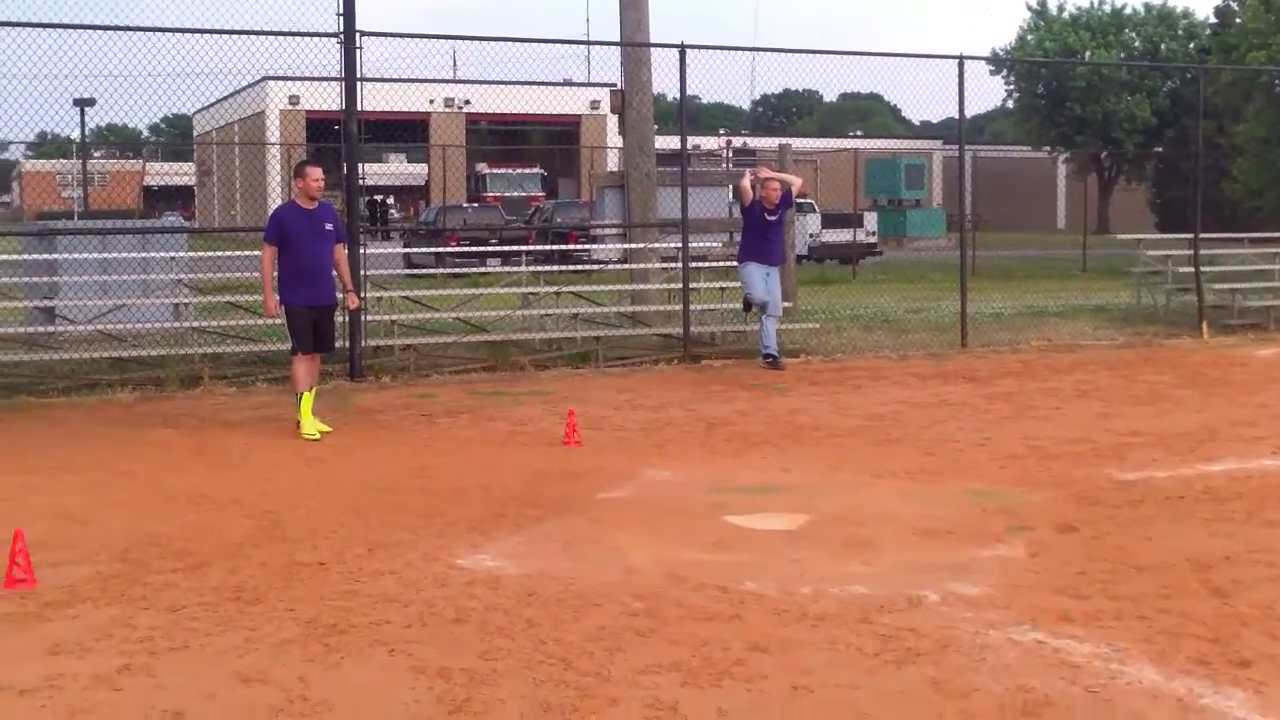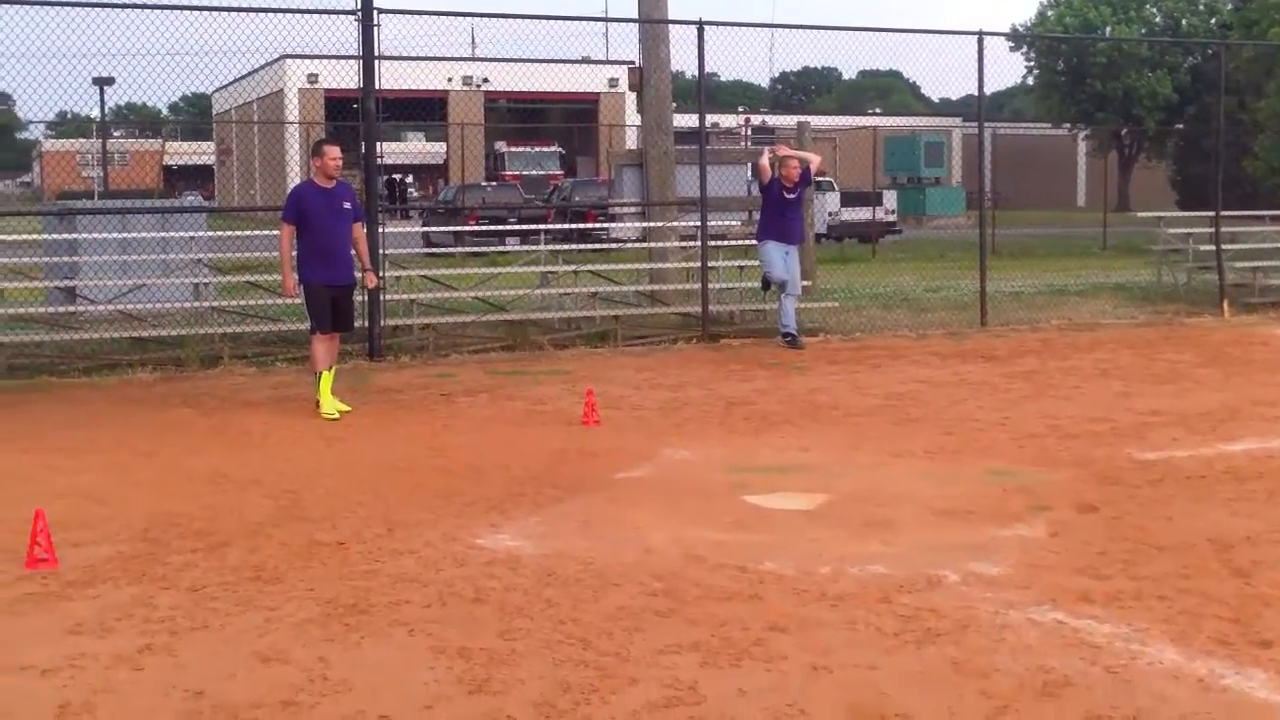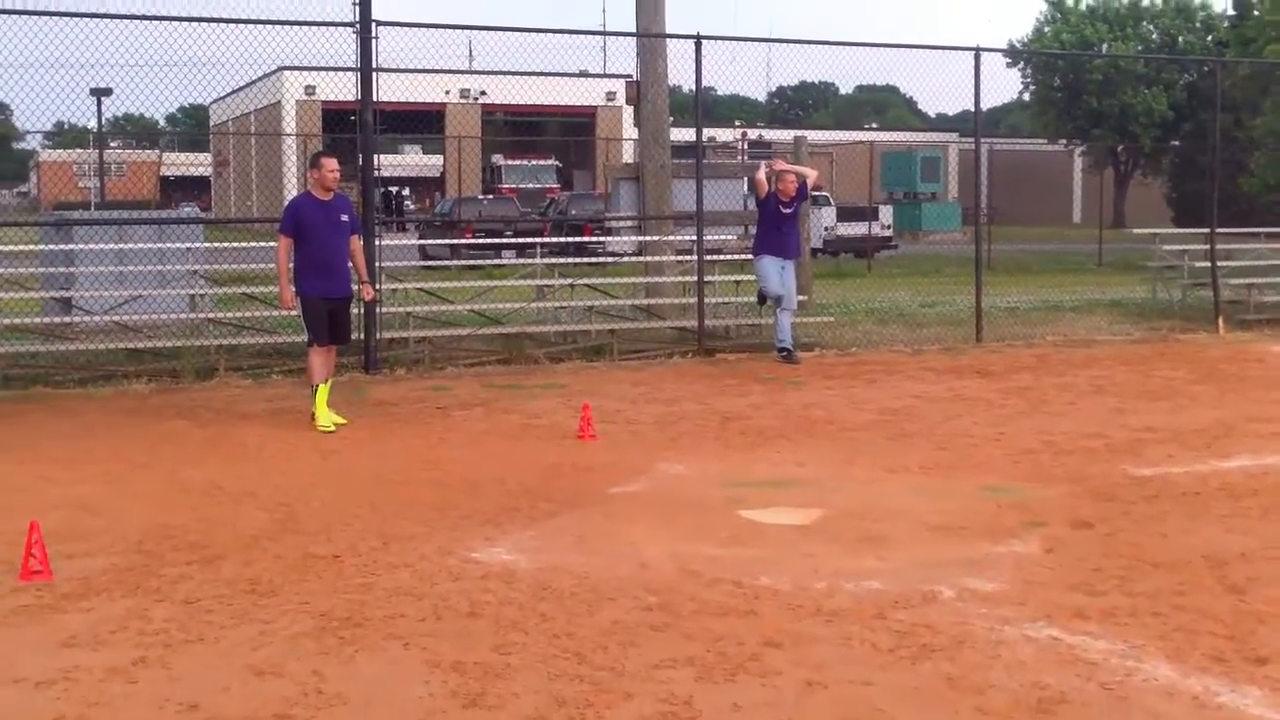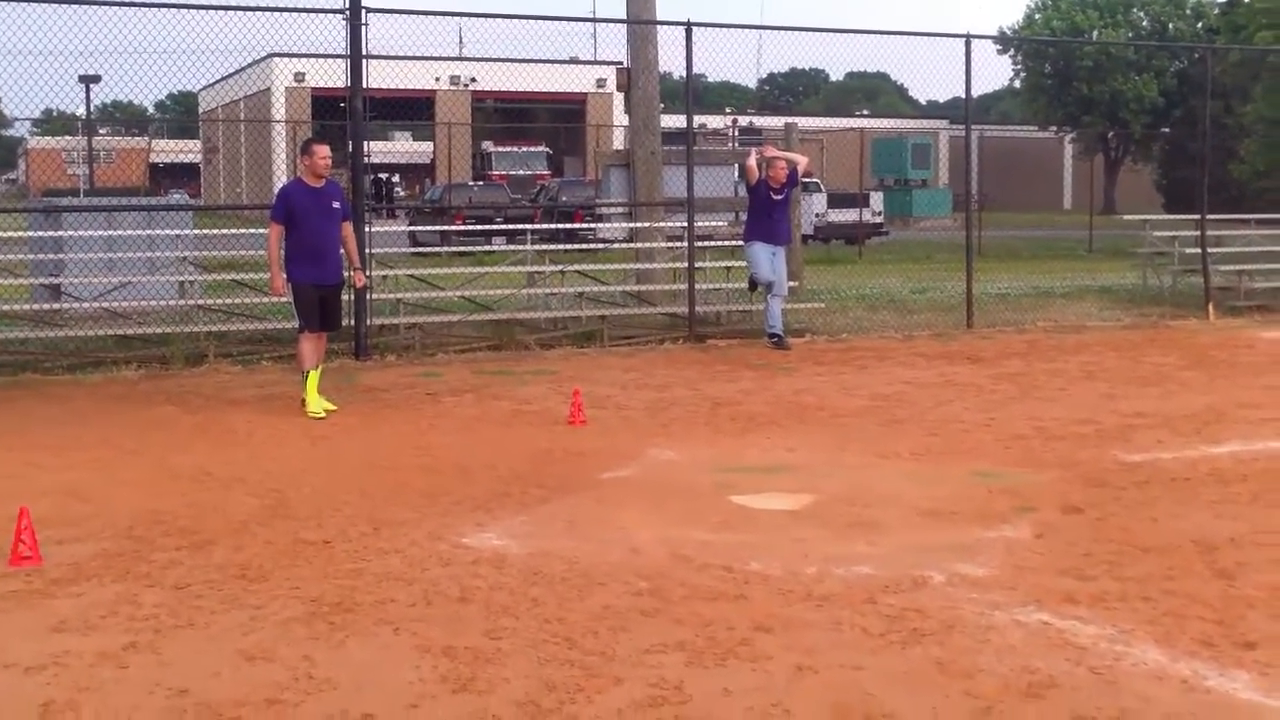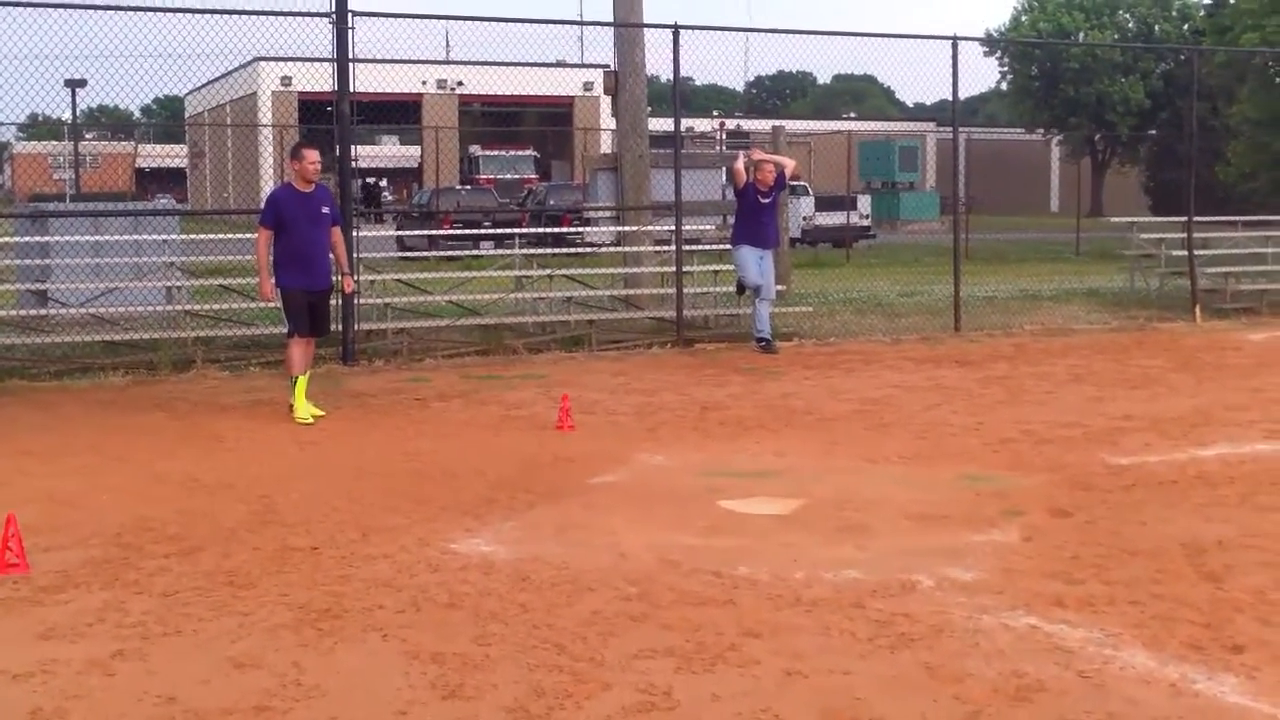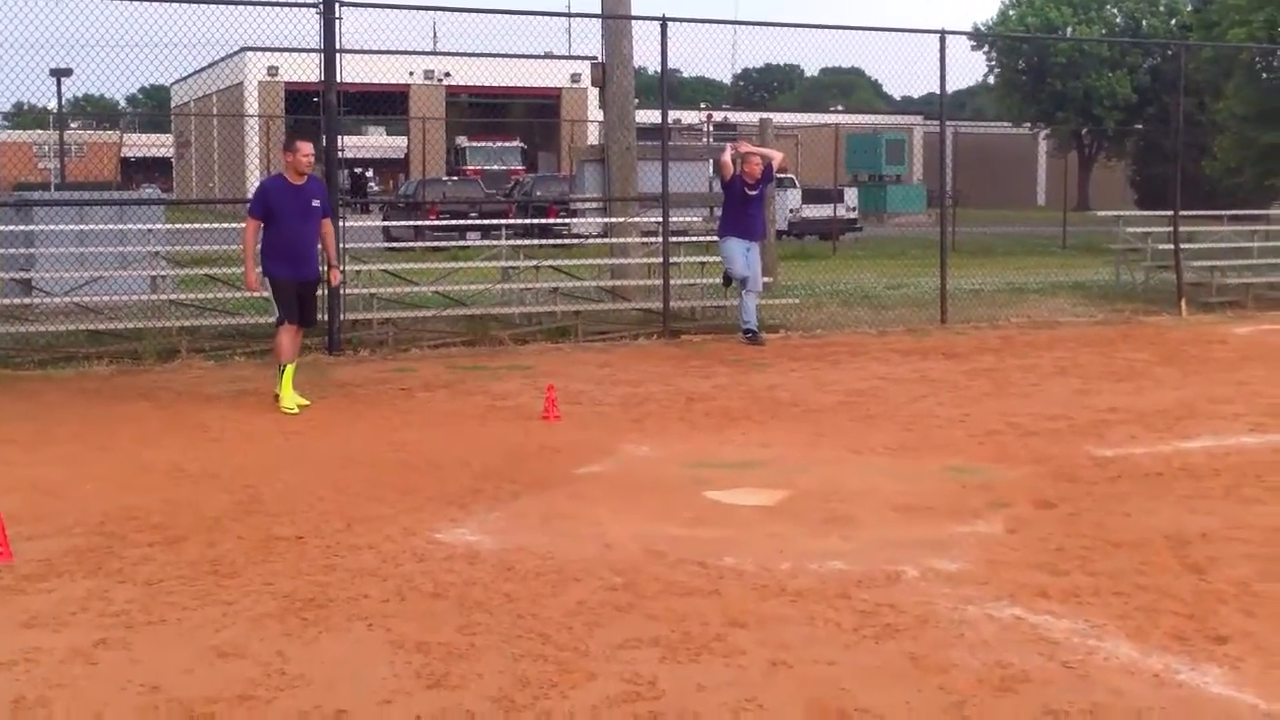
dt=0.4s
person 1, frame 1
left shoulder: (330, 213)
right shoulder: (283, 214)
left elbow: (339, 254)
right elbow: (268, 256)
left wrist: (349, 289)
right wrist: (268, 295)
left hip: (325, 299)
right hip: (296, 300)
left knee: (316, 354)
right knee: (302, 354)
left ankle: (308, 412)
right ankle: (303, 416)
person 1, frame 2
left shoulder: (348, 192)
right shoulder: (301, 193)
left elbow: (357, 233)
right elbow: (286, 235)
left wrist: (367, 268)
right wrist: (287, 274)
left hip: (344, 278)
right hip: (315, 279)
left knee: (335, 333)
right knee: (321, 333)
left ankle: (328, 392)
right ankle: (323, 396)
person 1, frame 3
left shoulder: (345, 204)
right shoulder: (298, 206)
left elbow: (354, 245)
right elbow: (284, 247)
left wrist: (364, 280)
right wrist: (284, 286)
left hip: (341, 290)
right hip: (312, 291)
left knee: (332, 346)
right knee: (318, 346)
left ankle: (323, 405)
right ankle: (319, 408)
person 1, frame 4
left shoulder: (336, 191)
right shoulder: (289, 192)
left elbow: (346, 231)
right elbow: (275, 234)
left wrist: (356, 266)
right wrist: (276, 272)
left hip: (333, 277)
right hip: (303, 278)
left knee: (323, 333)
right knee: (309, 332)
left ankle: (314, 391)
right ankle: (309, 394)
person 1, frame 5
left shoulder: (326, 195)
right shoulder: (279, 197)
left elbow: (336, 236)
right elbow: (264, 239)
left wrist: (345, 272)
right wrist: (264, 278)
left hip: (321, 282)
right hip: (291, 283)
left knee: (311, 338)
right knee: (298, 337)
left ankle: (302, 397)
right ankle: (297, 400)
person 1, frame 6
left shoulder: (318, 187)
right shoulder: (269, 188)
left elbow: (326, 228)
right elbow: (251, 228)
left wrist: (333, 264)
right wrist: (249, 267)
left hip: (309, 272)
right hip: (279, 271)
left knee: (299, 327)
right knee: (288, 324)
left ankle: (285, 387)
right ankle: (285, 389)
person 2, frame 1
left shoulder: (781, 205)
right shoulder: (753, 207)
left elbow: (798, 182)
right elbow: (744, 186)
left wrist: (771, 174)
right wrist: (748, 175)
left hip: (773, 266)
right hip: (751, 263)
left knee: (773, 311)
right knee: (760, 298)
left ankle: (769, 354)
right ankle: (750, 298)
person 2, frame 2
left shoulder: (800, 183)
right shoulder: (772, 185)
left elbow: (816, 160)
right elbow: (762, 164)
left wrist: (790, 152)
right wrist: (767, 153)
left hip: (792, 244)
right hip: (770, 241)
left knee: (792, 290)
right knee: (779, 276)
left ankle: (788, 333)
right ankle: (769, 277)
person 2, frame 3
left shoulder: (796, 198)
right shoulder: (768, 199)
left elbow: (813, 174)
right elbow: (759, 179)
left wrist: (786, 167)
right wrist: (763, 167)
left hip: (788, 259)
right hip: (766, 256)
left knee: (787, 305)
right knee: (775, 291)
left ankle: (784, 348)
right ankle: (765, 291)
person 2, frame 4
left shoulder: (787, 184)
right shoulder: (759, 186)
left elbow: (804, 161)
right elbow: (750, 166)
left wrist: (777, 153)
right wrist: (754, 154)
left hip: (779, 245)
right hip: (757, 242)
left knee: (778, 291)
right knee: (766, 277)
left ankle: (774, 334)
right ankle: (755, 278)
person 2, frame 5
left shoulder: (775, 187)
right shoulder: (747, 189)
left elbow: (791, 164)
right elbow: (737, 169)
left wrist: (764, 156)
right wrist: (741, 157)
left hip: (766, 249)
right hip: (744, 246)
left knee: (766, 295)
right knee: (754, 281)
left ankle: (762, 338)
right ankle: (744, 281)
person 2, frame 6
left shoulder: (762, 180)
right shoulder: (734, 182)
left elbow: (778, 156)
right elbow: (724, 161)
left wrist: (751, 149)
right wrist: (728, 149)
left hip: (753, 241)
right hip: (731, 238)
left knee: (753, 286)
right knee: (740, 273)
left ankle: (749, 329)
right ankle: (730, 273)
